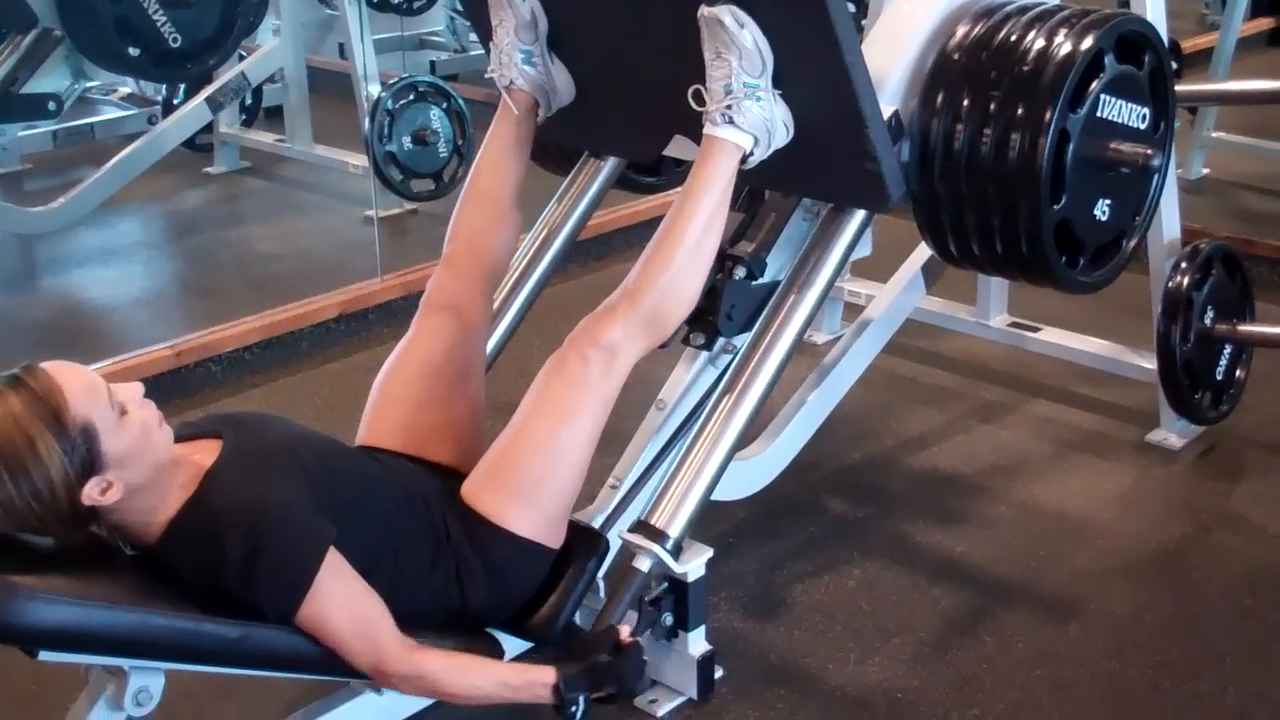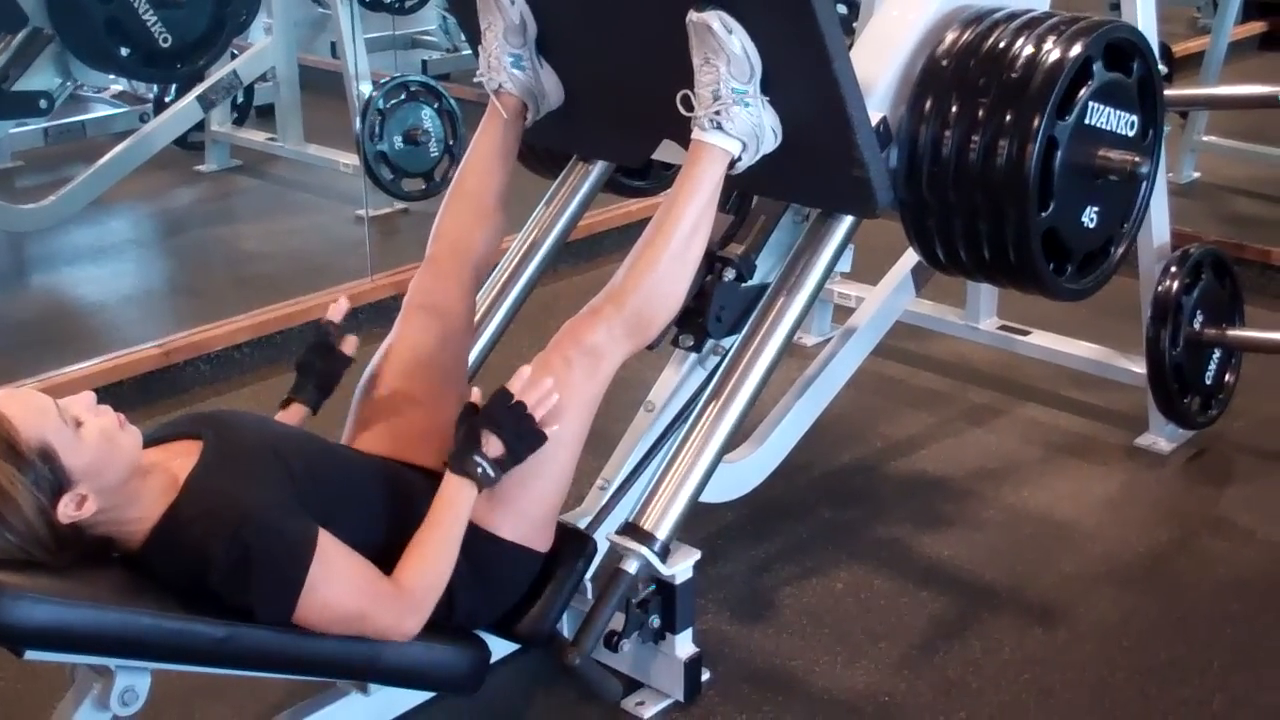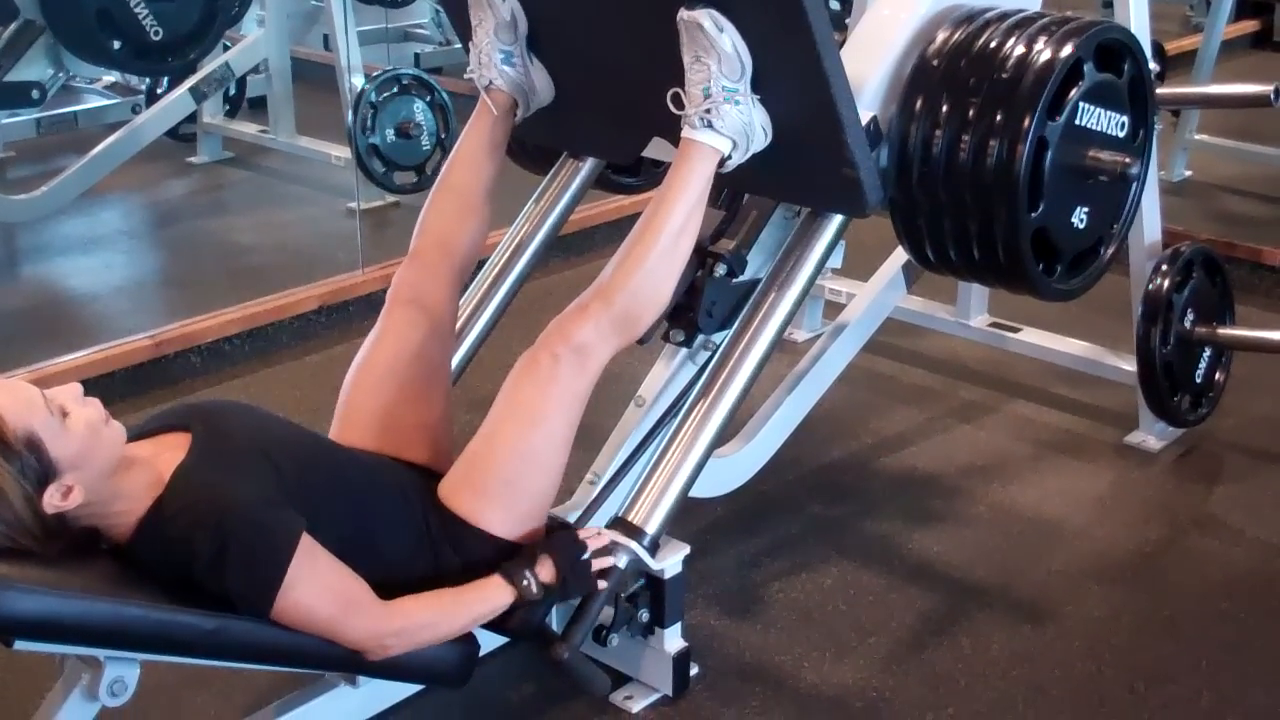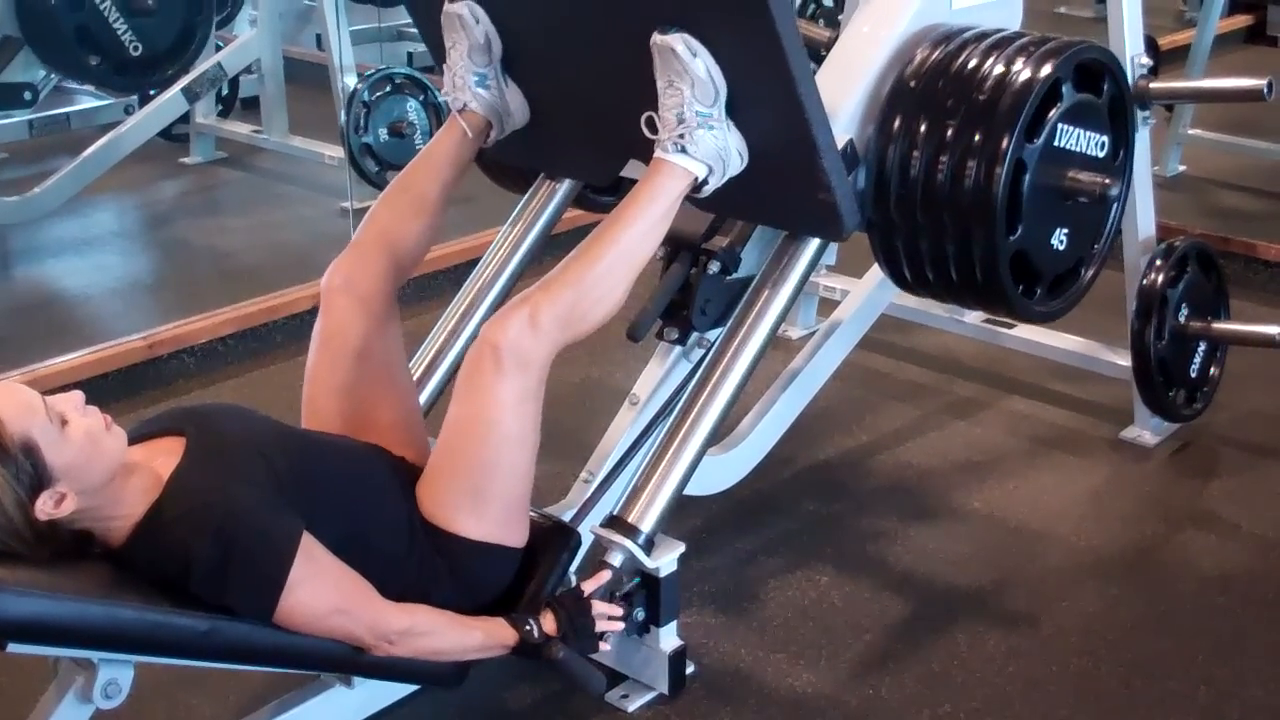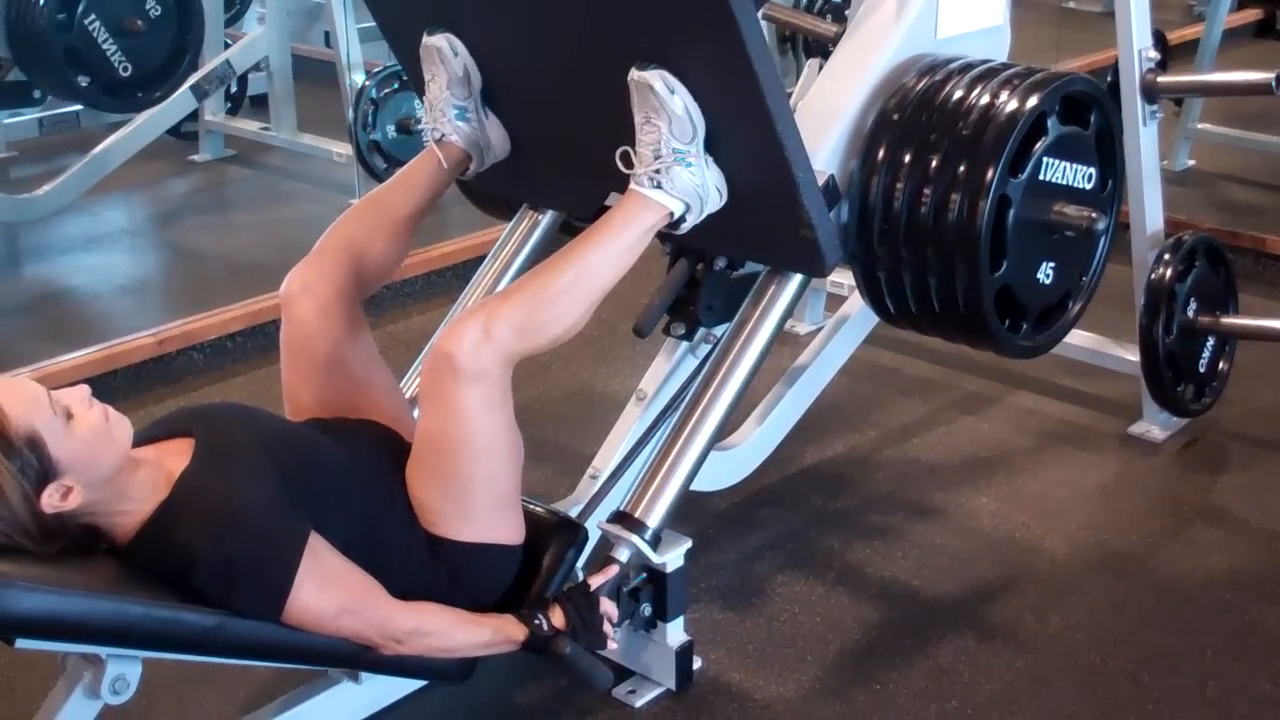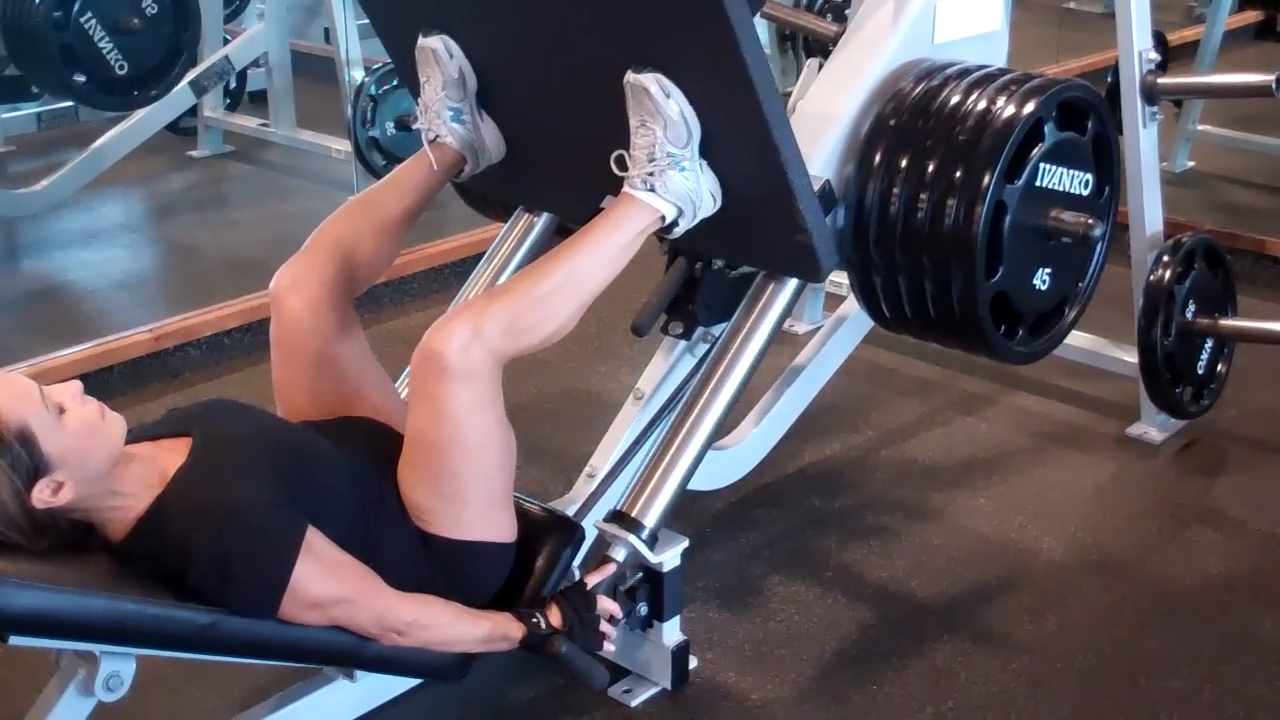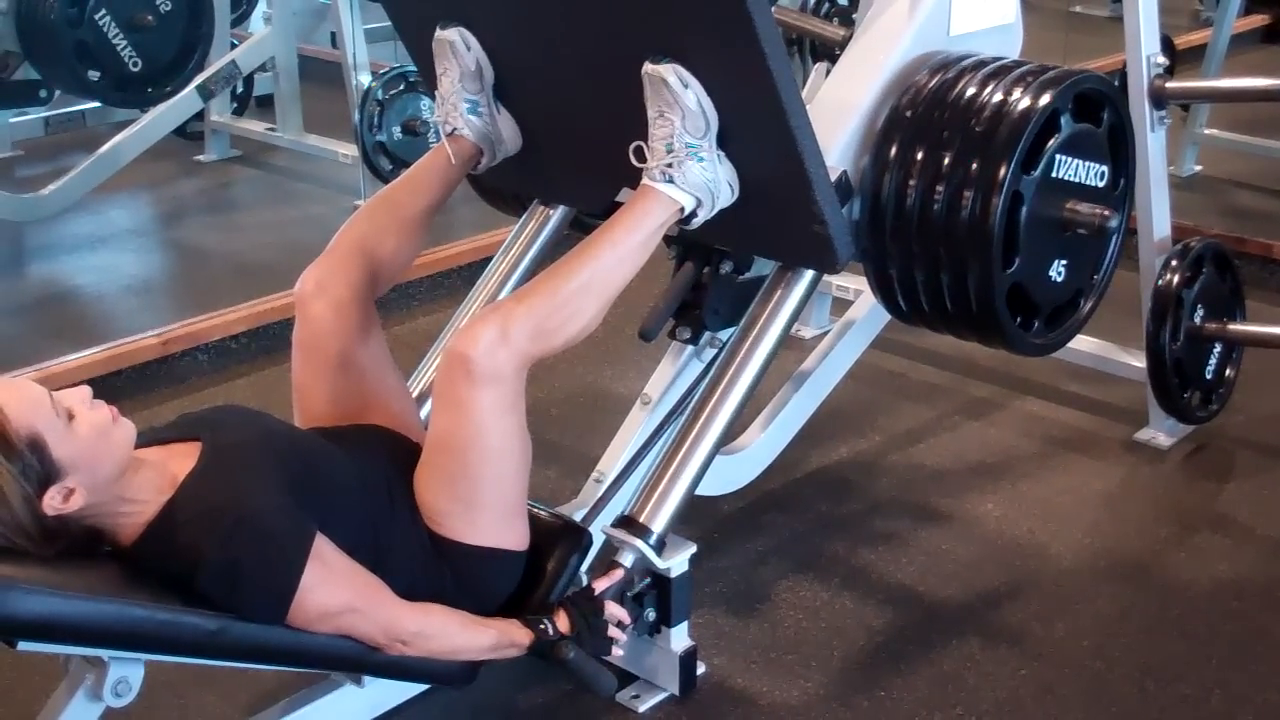
dt=0.7s
person 1, frame 1
left shoulder: (160, 477)
right shoulder: (251, 526)
right elbow: (398, 664)
right wrist: (573, 680)
left hip: (406, 488)
right hip: (476, 557)
left knee: (457, 295)
right knee: (606, 341)
left ankle: (523, 94)
right ankle: (733, 132)
person 1, frame 2
left shoulder: (156, 455)
right shoulder: (232, 531)
right elbow: (399, 612)
left wrist: (306, 391)
right wrist: (475, 467)
left hip: (393, 496)
right hip: (464, 561)
left knee: (440, 294)
right knee: (590, 341)
left ankle: (512, 94)
right ankle: (721, 135)
person 1, frame 3
left shoulder: (131, 463)
right shoulder: (217, 524)
right elbow: (377, 634)
right wrist: (530, 579)
left hip: (384, 483)
right hip: (447, 548)
left knee: (424, 284)
right knee: (578, 336)
left ankle: (502, 93)
right ankle: (710, 136)
person 1, frame 4
left shoulder: (131, 463)
right shoulder: (213, 529)
right elbow: (383, 630)
right wrist: (541, 630)
left hip: (372, 484)
right hip: (442, 561)
left knee: (354, 283)
right knee: (514, 338)
left ankle: (475, 115)
right ankle: (683, 160)
person 1, frame 5
left shoulder: (135, 466)
right shoulder: (221, 530)
right elbow: (388, 629)
right wrist: (546, 627)
left hip: (372, 471)
right hip: (446, 559)
left knee: (314, 291)
right knee: (469, 347)
left ankle: (457, 143)
right ankle: (662, 194)
person 1, frame 6
left shoulder: (126, 470)
right shoulder: (217, 527)
right elbow: (387, 619)
right wrist: (543, 625)
right hip: (438, 556)
left knee: (303, 288)
right knee: (458, 346)
left ankle: (451, 147)
right ankle: (654, 197)
person 1, frame 7
left shoulder: (135, 472)
right shoulder: (227, 534)
right elbow: (395, 630)
right wrist: (554, 632)
left hip: (375, 469)
right hip: (448, 562)
left knee: (328, 290)
right knee: (484, 350)
left ankle: (467, 140)
right ankle: (673, 190)
